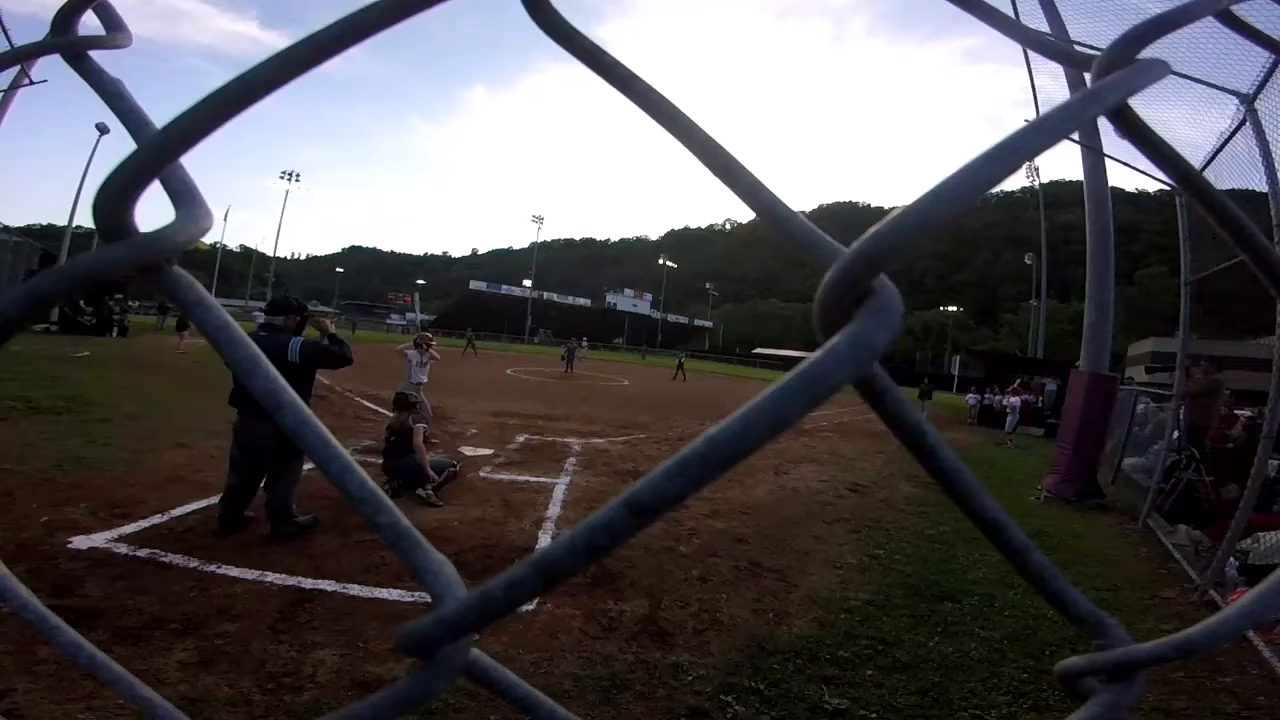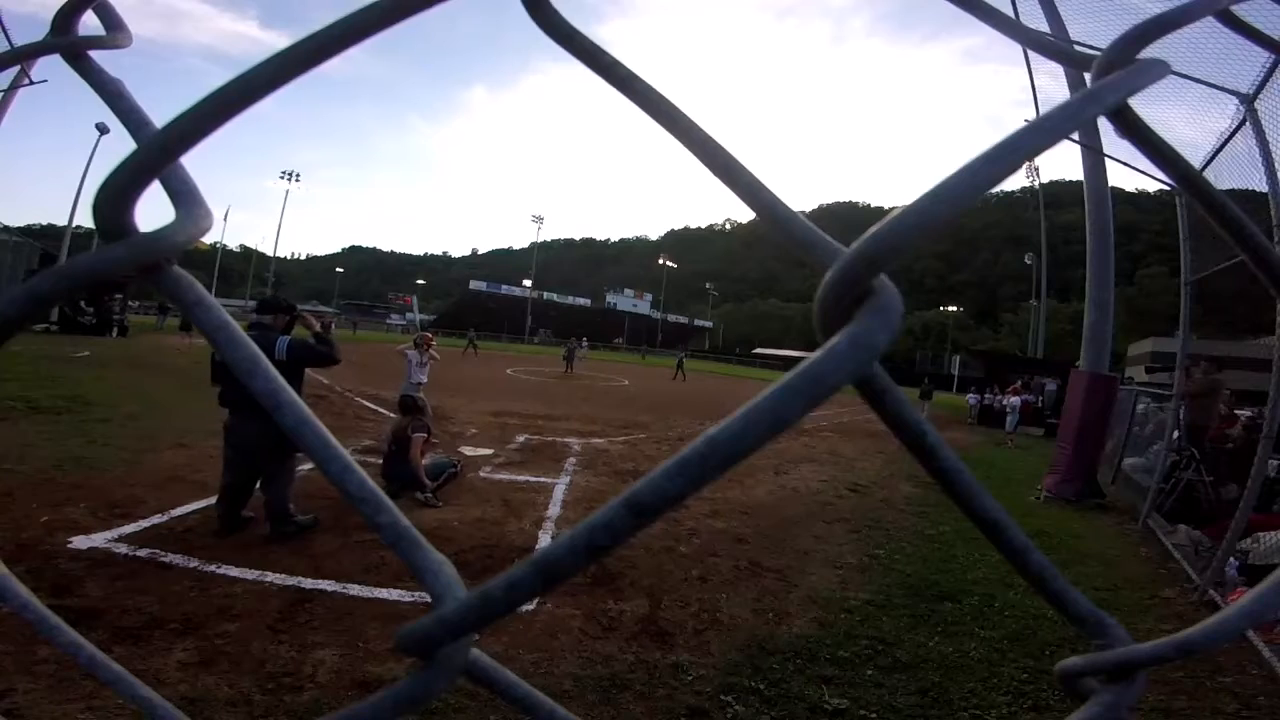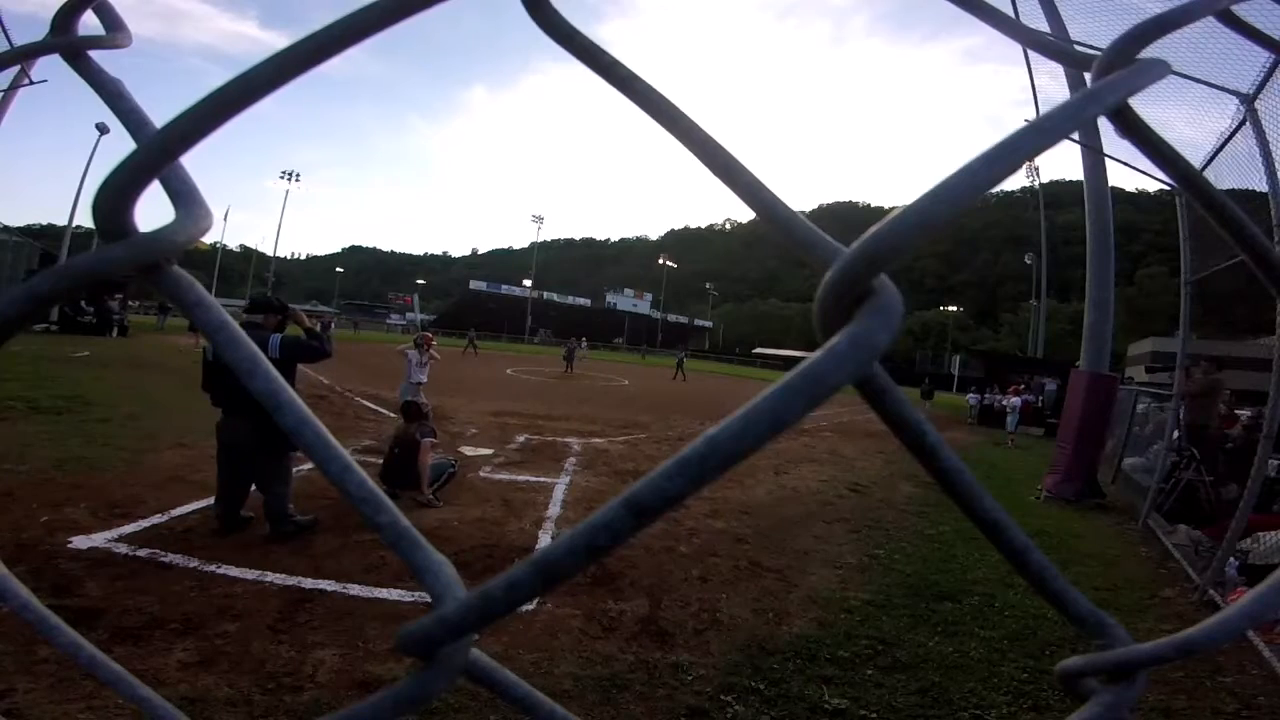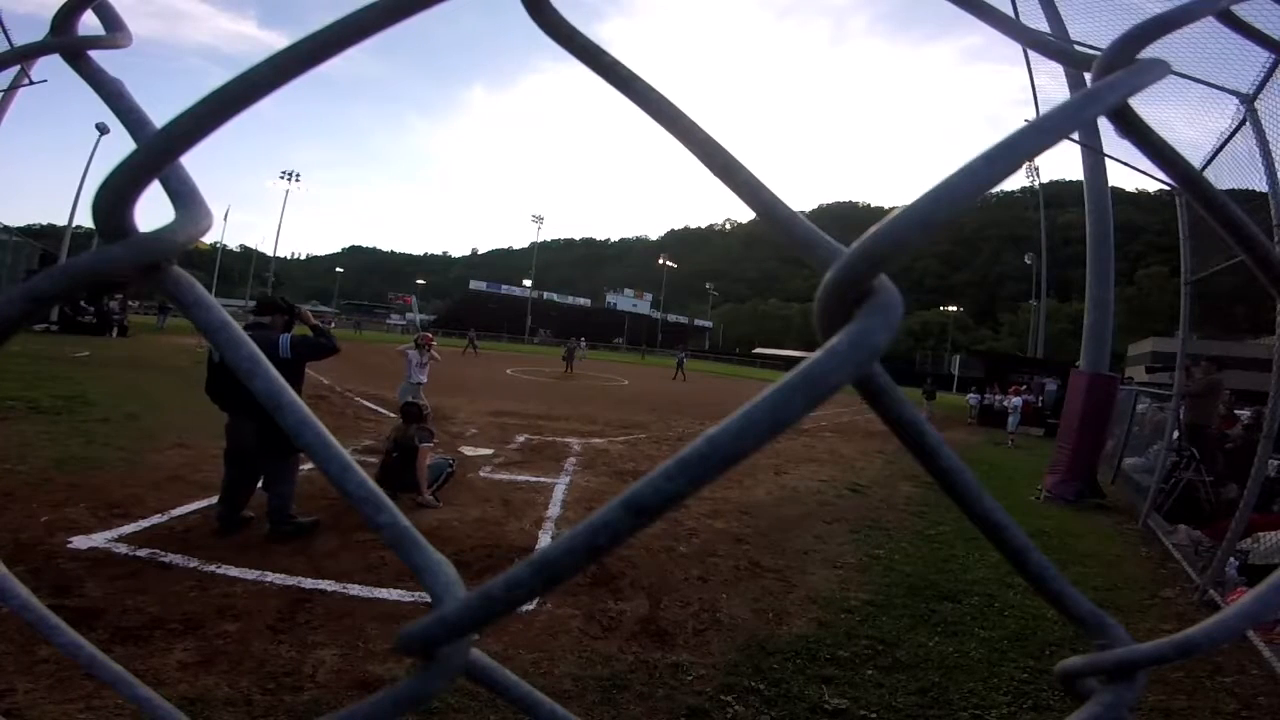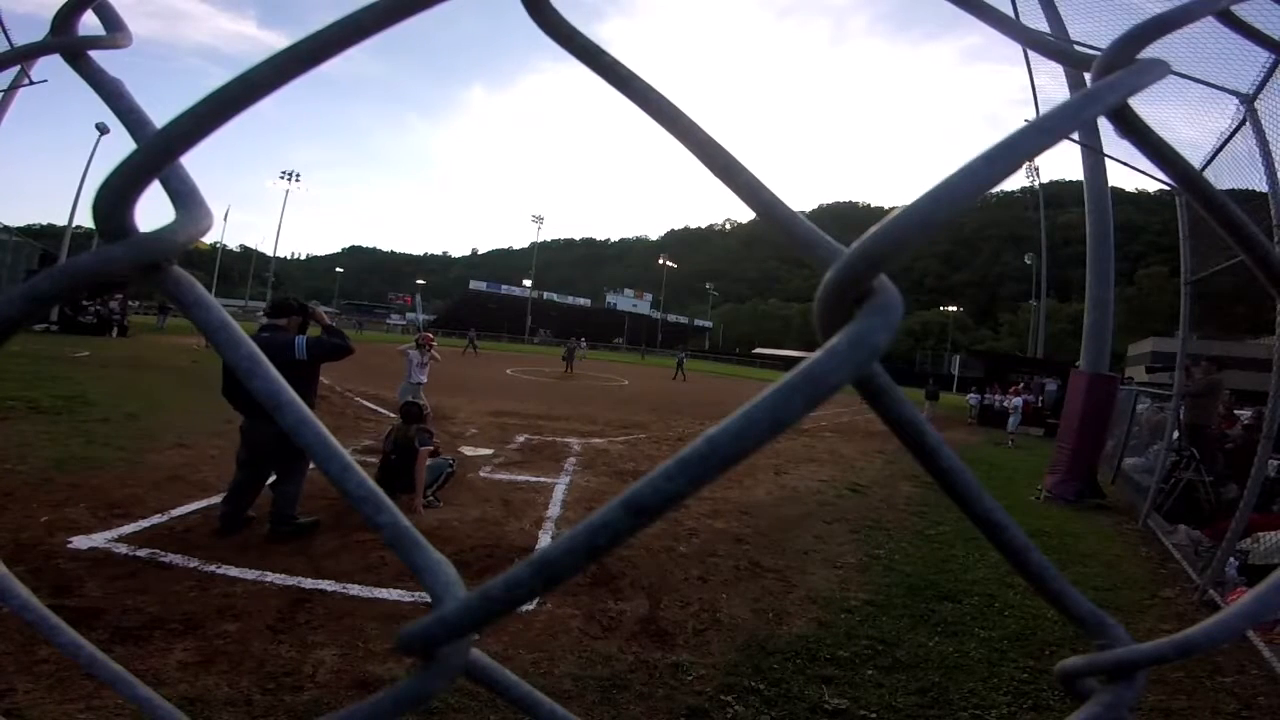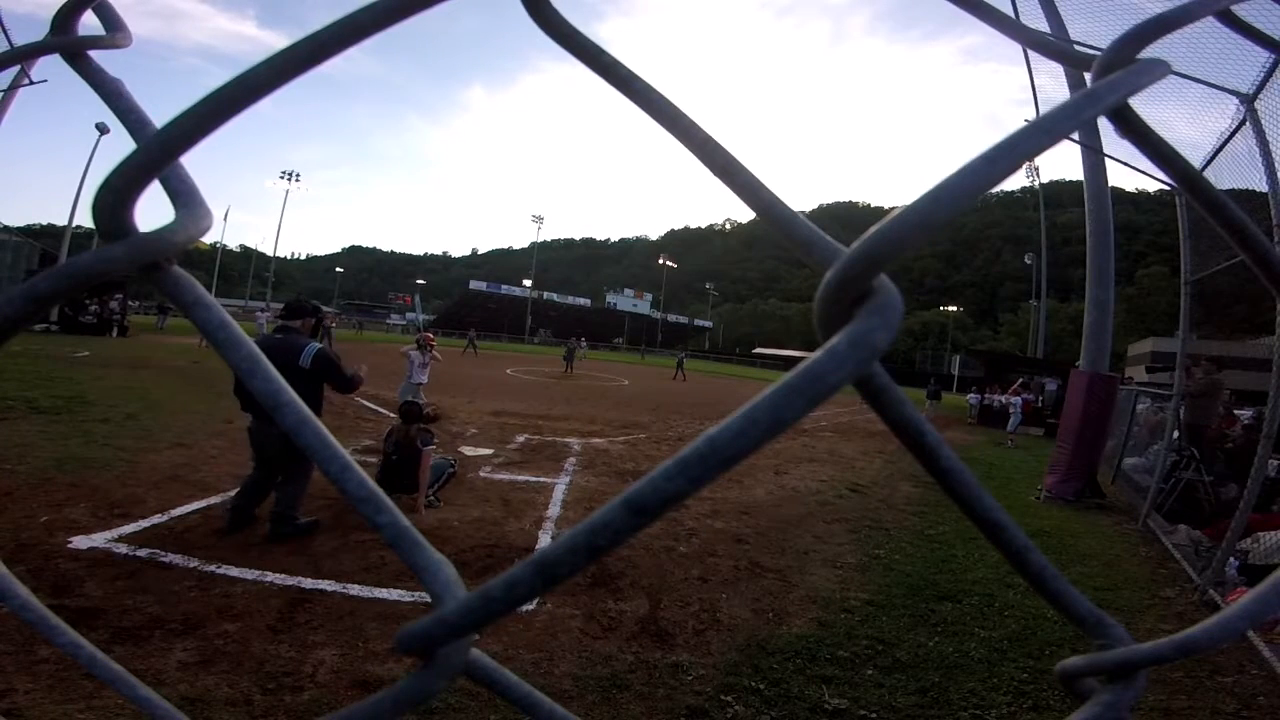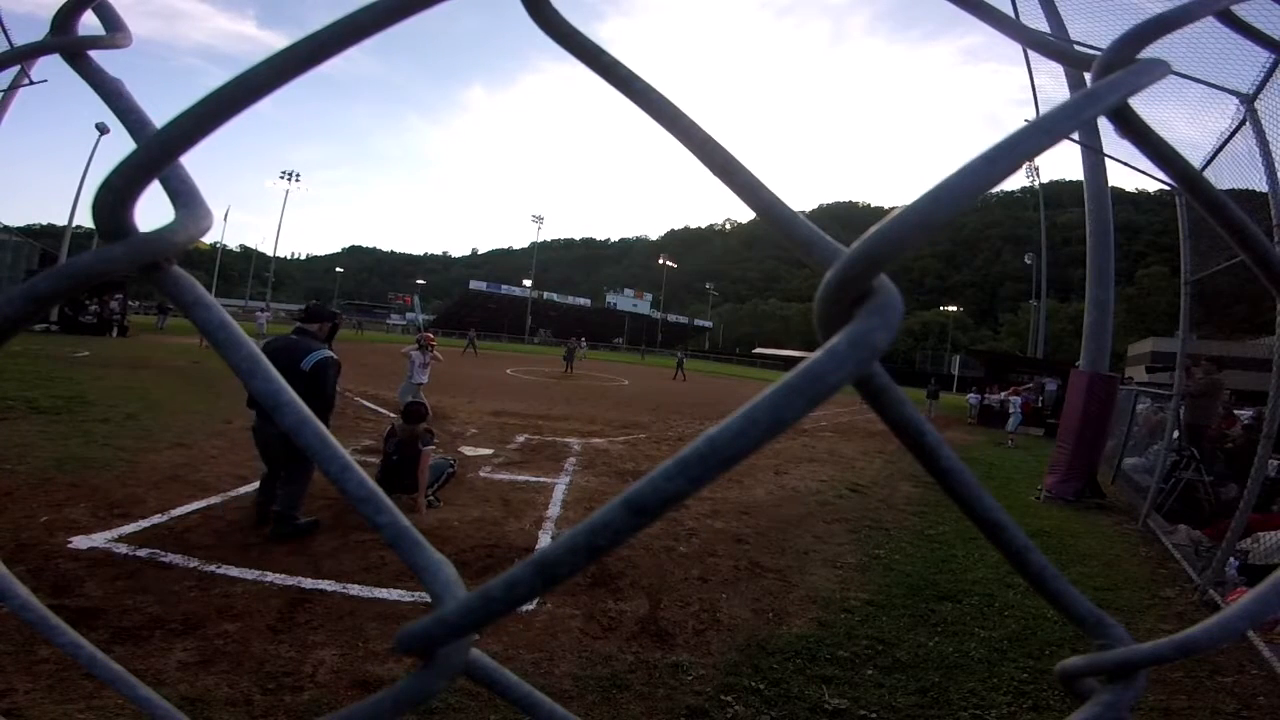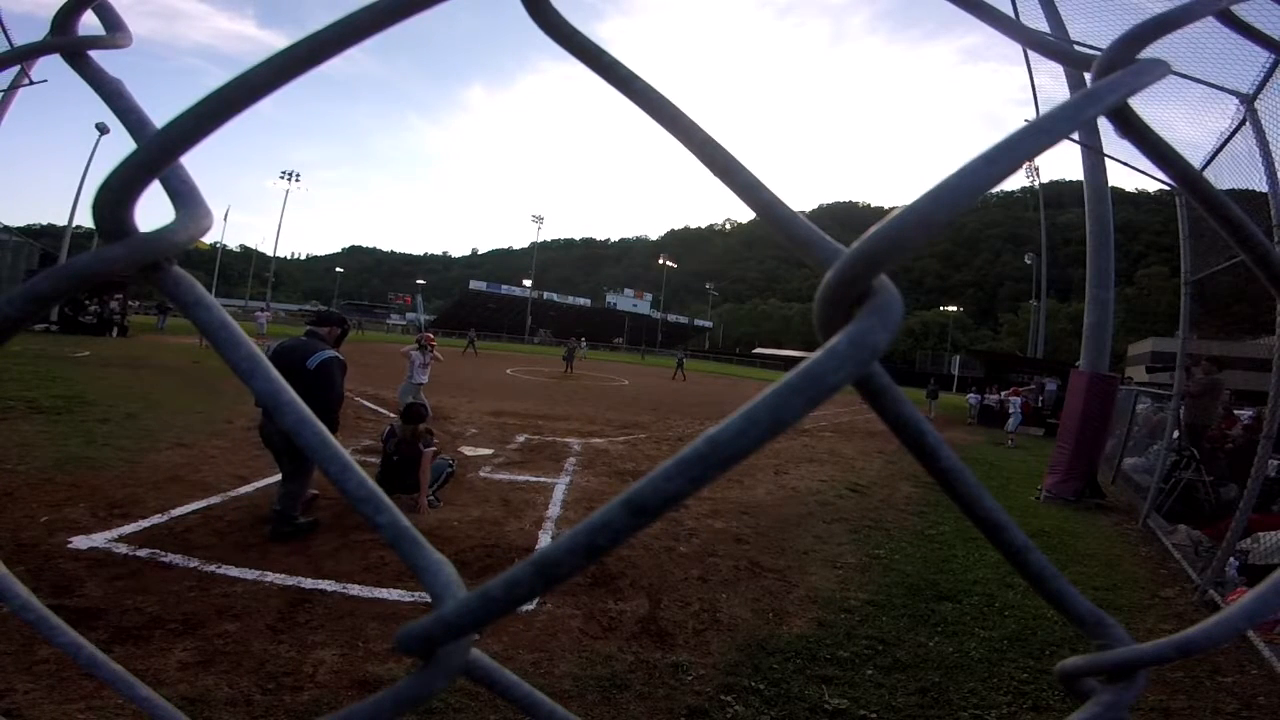
dt=0.3s
person 1, frame 1
right shoulder: (297, 347)
right elbow: (343, 357)
right wrist: (329, 333)
left hip: (246, 422)
right hip: (282, 427)
left knee: (242, 476)
right knee: (282, 478)
left ankle: (229, 519)
right ankle: (283, 523)
person 1, frame 2
right shoulder: (286, 346)
left elbow: (218, 377)
right elbow: (331, 356)
right wrist: (316, 330)
left hip: (238, 422)
right hip: (274, 427)
left knee: (236, 475)
right knee: (277, 478)
left ankle: (228, 518)
right ankle: (283, 523)
person 1, frame 3
left shoulder: (218, 344)
right shoulder: (278, 343)
left elbow: (209, 384)
right elbow: (322, 350)
right wrist: (306, 325)
left hip: (231, 422)
right hip: (268, 426)
left knee: (232, 475)
right knee: (275, 478)
left ankle: (228, 518)
right ankle: (283, 523)
person 1, frame 4
right shoulder: (286, 344)
left elbow: (213, 388)
right elbow: (330, 346)
right wrist: (312, 323)
left hip: (238, 423)
right hip: (275, 427)
left knee: (238, 474)
right knee: (281, 477)
left ankle: (228, 518)
right ankle: (283, 523)
person 1, frame 5
right shoulder: (301, 345)
left elbow: (229, 389)
right elbow: (344, 347)
right wrist: (327, 324)
left hip: (253, 425)
left knee: (247, 474)
right knee: (290, 476)
left ankle: (230, 518)
right ankle: (283, 523)
person 1, frame 6
left shoulder: (254, 346)
right shoulder: (312, 352)
left elbow: (240, 388)
right elbow: (345, 384)
right wrist: (359, 377)
left hip: (261, 425)
left knee: (262, 473)
right knee: (294, 477)
left ankle: (238, 514)
right ankle: (284, 523)
person 1, frame 7
left shoulder: (270, 345)
right shoulder: (322, 357)
right elbow: (323, 401)
left hip: (264, 424)
left knee: (274, 472)
right knee: (296, 476)
left ankle: (264, 511)
right ankle: (285, 522)
person 1, frame 8
left shoulder: (280, 347)
right shoulder: (328, 358)
right elbow: (331, 401)
right wrist: (330, 430)
left hip: (270, 421)
left knee: (290, 470)
right knee: (298, 473)
left ankle: (298, 500)
right ankle: (285, 523)
